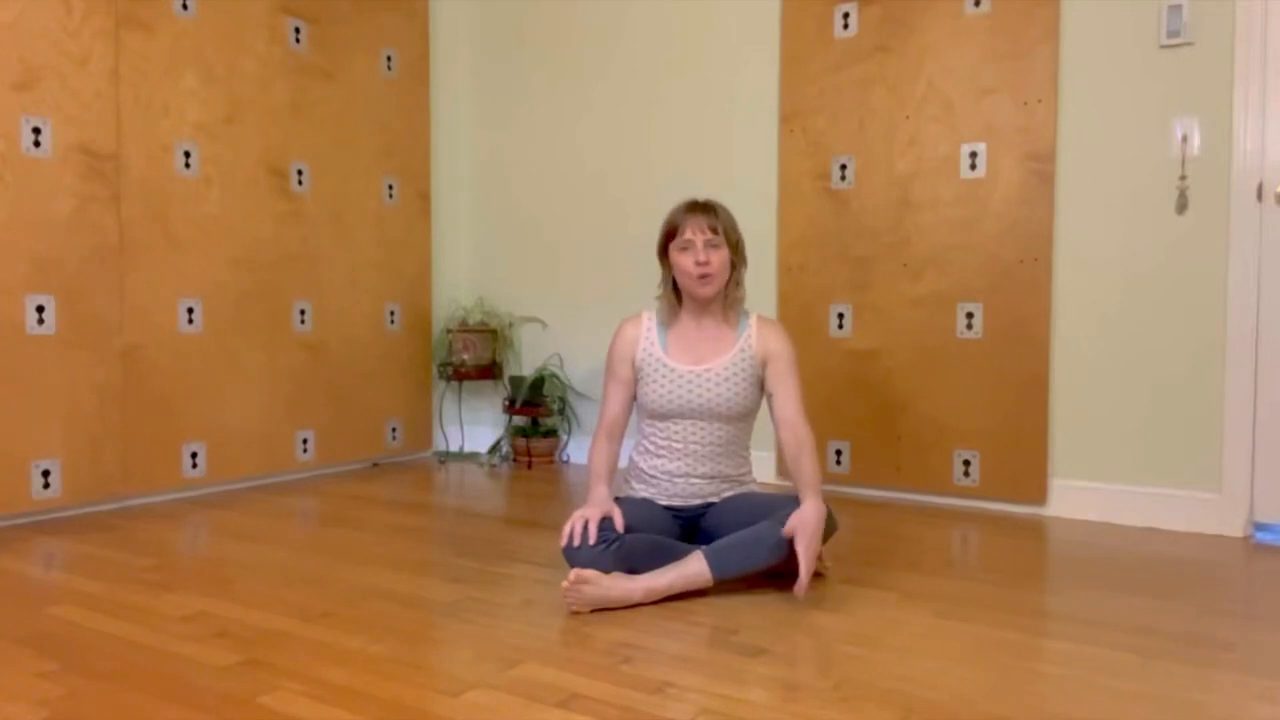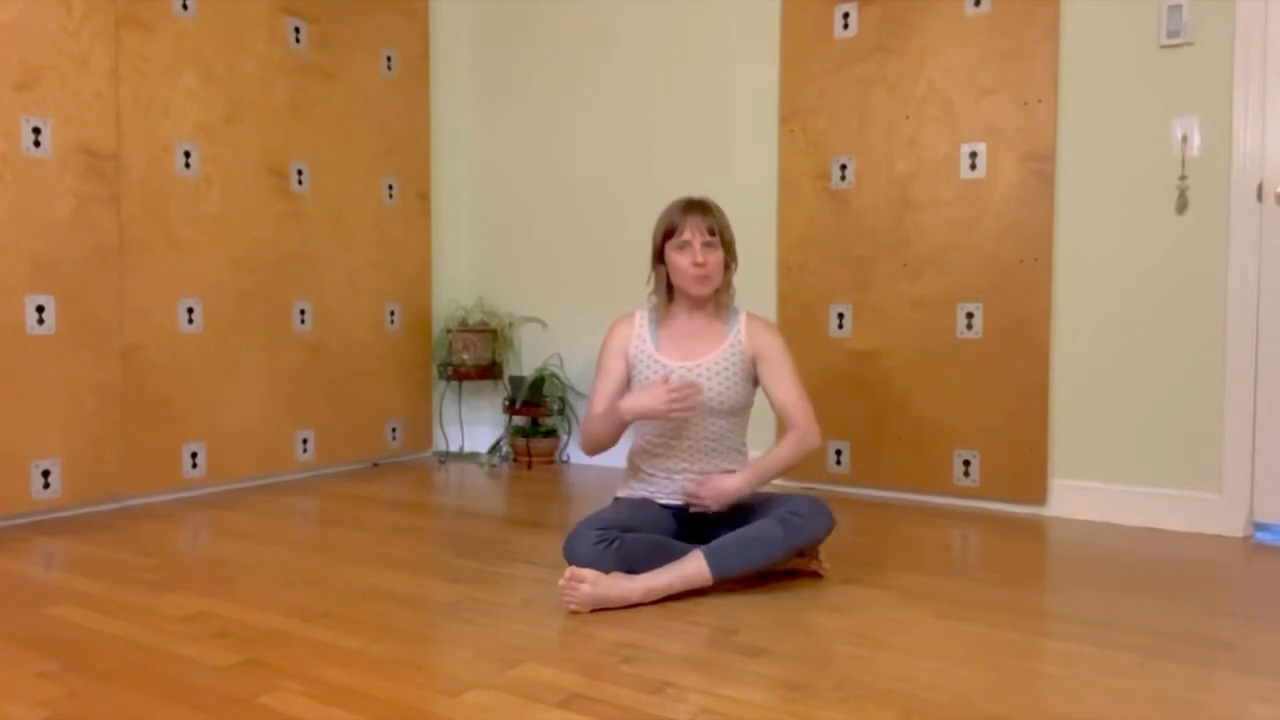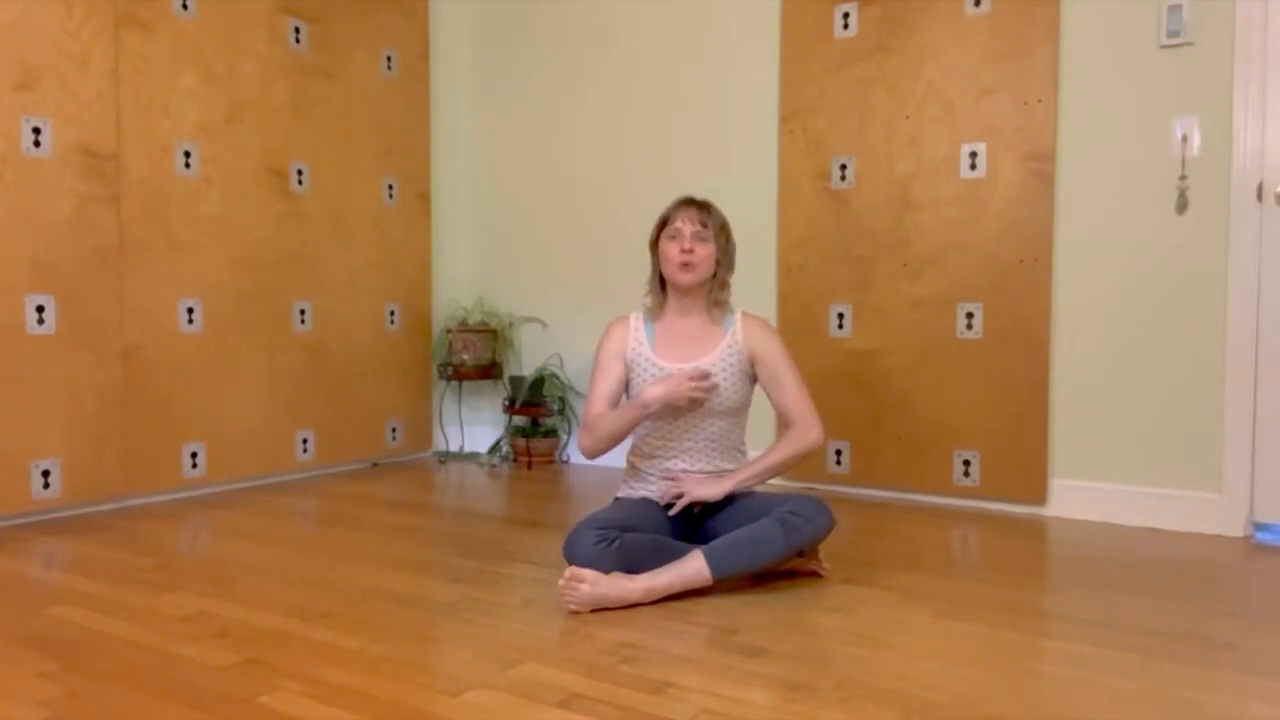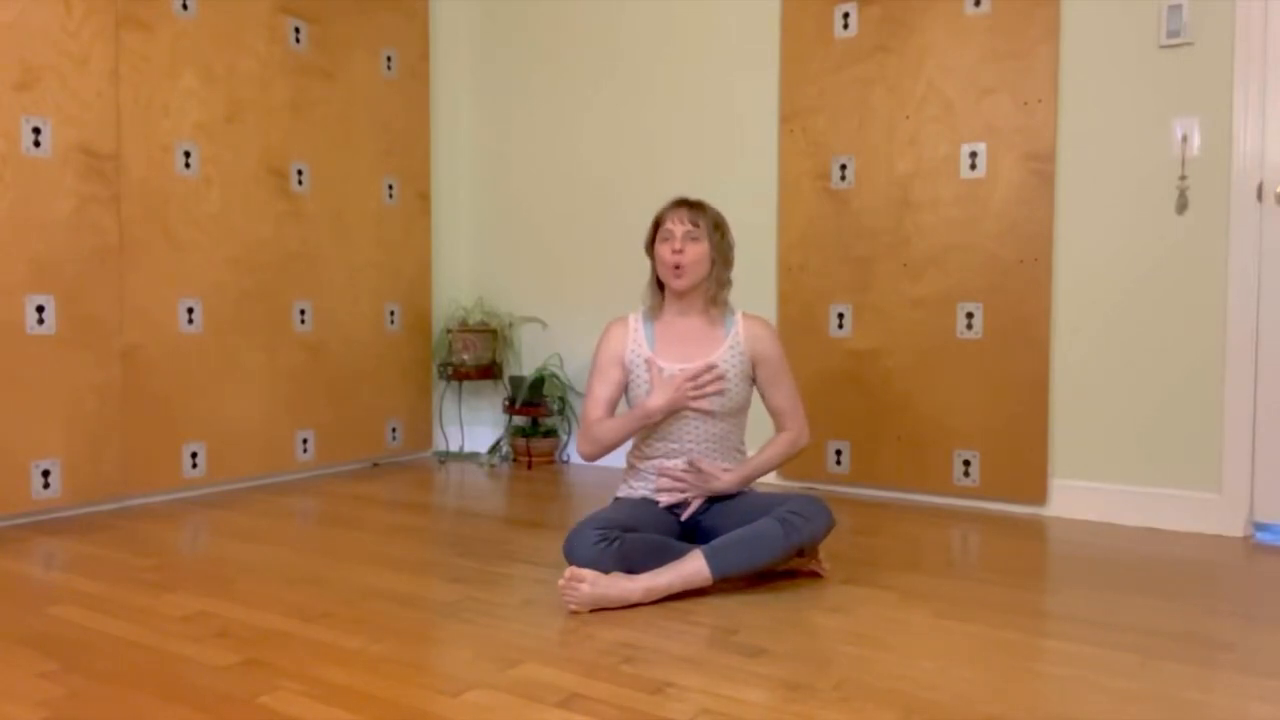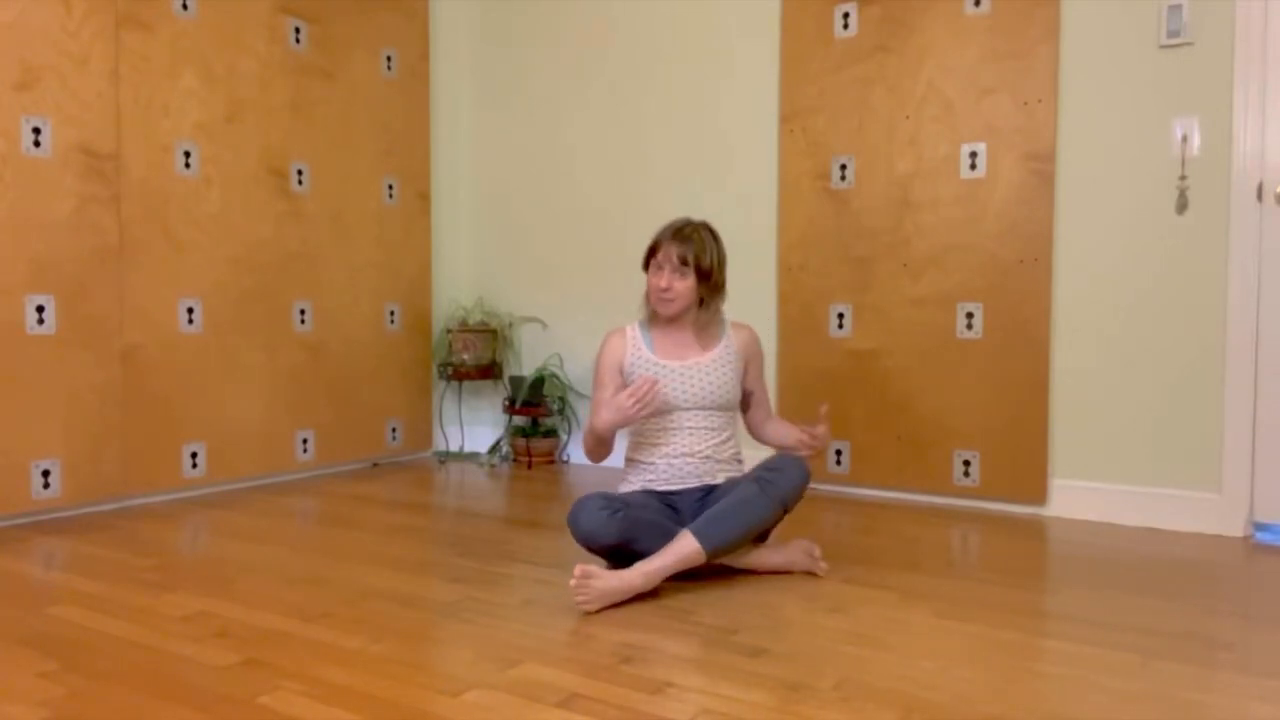
dt=1s
person 1, frame 1
left shoulder: (766, 338)
right shoulder: (634, 334)
left elbow: (794, 431)
right elbow: (609, 431)
left wrist: (812, 502)
right wrist: (598, 492)
left hip: (727, 504)
right hip: (651, 504)
left knee: (821, 520)
right knee: (583, 547)
left ankle: (637, 588)
right ankle: (748, 560)
person 1, frame 2
left shoulder: (755, 335)
right shoulder: (627, 333)
left elbow: (806, 433)
right elbow: (590, 441)
left wrist: (744, 481)
right wrist: (626, 409)
left hip: (725, 505)
right hip: (649, 503)
left knee: (814, 516)
right knee: (583, 547)
left ankle: (636, 587)
right ankle: (765, 557)
person 1, frame 3
left shoulder: (751, 334)
right shoulder: (623, 334)
left elbow: (808, 431)
right elbow: (590, 441)
left wrist: (725, 484)
right wrist: (650, 400)
left hip: (725, 504)
right hip: (649, 502)
left knee: (814, 515)
right knee: (583, 546)
left ankle: (636, 587)
right ankle: (758, 558)
person 1, frame 4
left shoulder: (753, 335)
right shoulder: (622, 335)
left elbow: (794, 431)
right elbow: (589, 444)
left wrist: (733, 480)
right wrist: (655, 407)
left hip: (725, 502)
right hip: (648, 502)
left knee: (813, 515)
right knee: (583, 546)
left ankle: (637, 587)
right ankle: (761, 558)
person 1, frame 5
left shoulder: (740, 340)
right shoulder: (620, 343)
left elbow: (761, 421)
right elbow: (595, 453)
left wrist: (804, 438)
right wrist: (603, 425)
left hip: (722, 497)
right hip: (649, 499)
left knee: (789, 470)
right knee: (587, 515)
left ankle: (635, 577)
right ankle: (761, 556)
